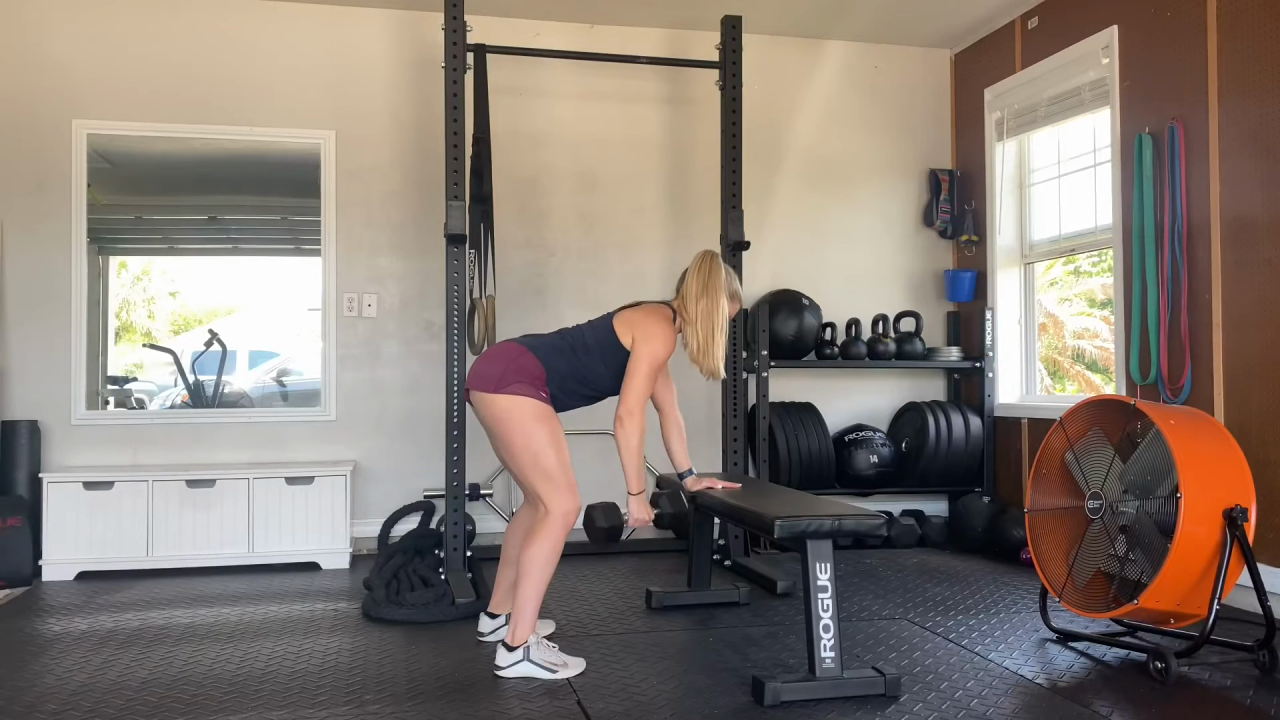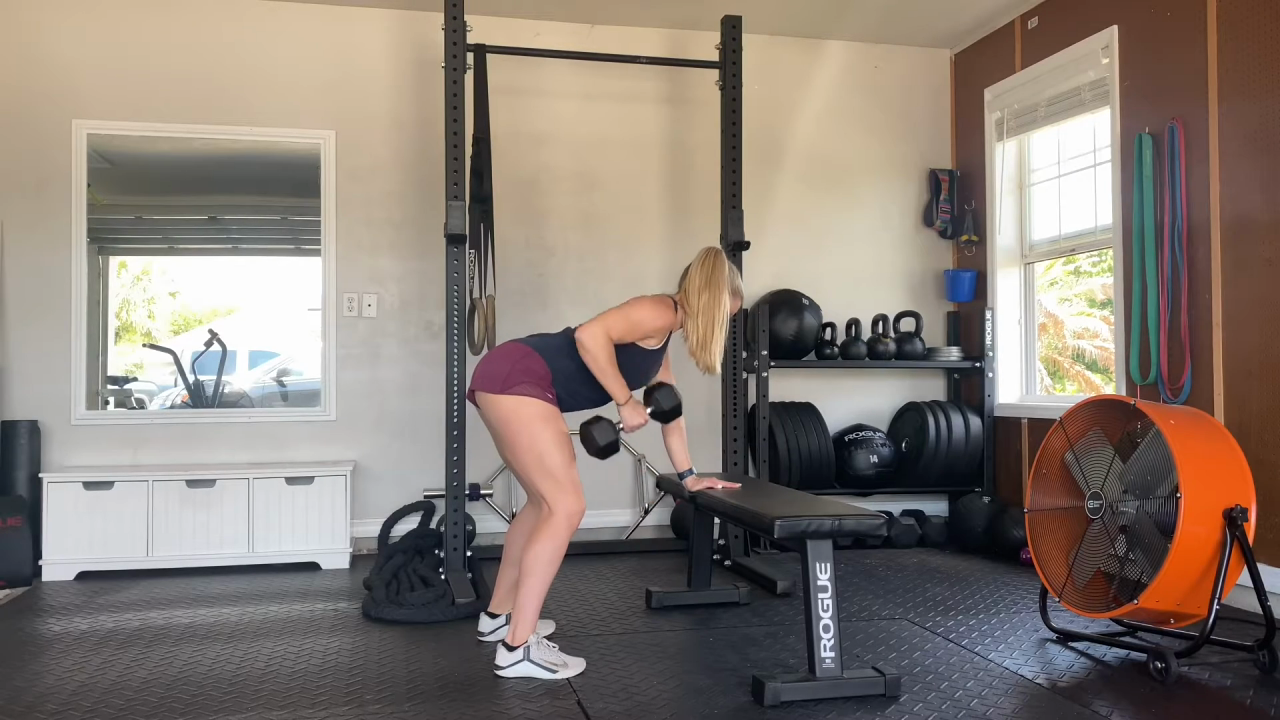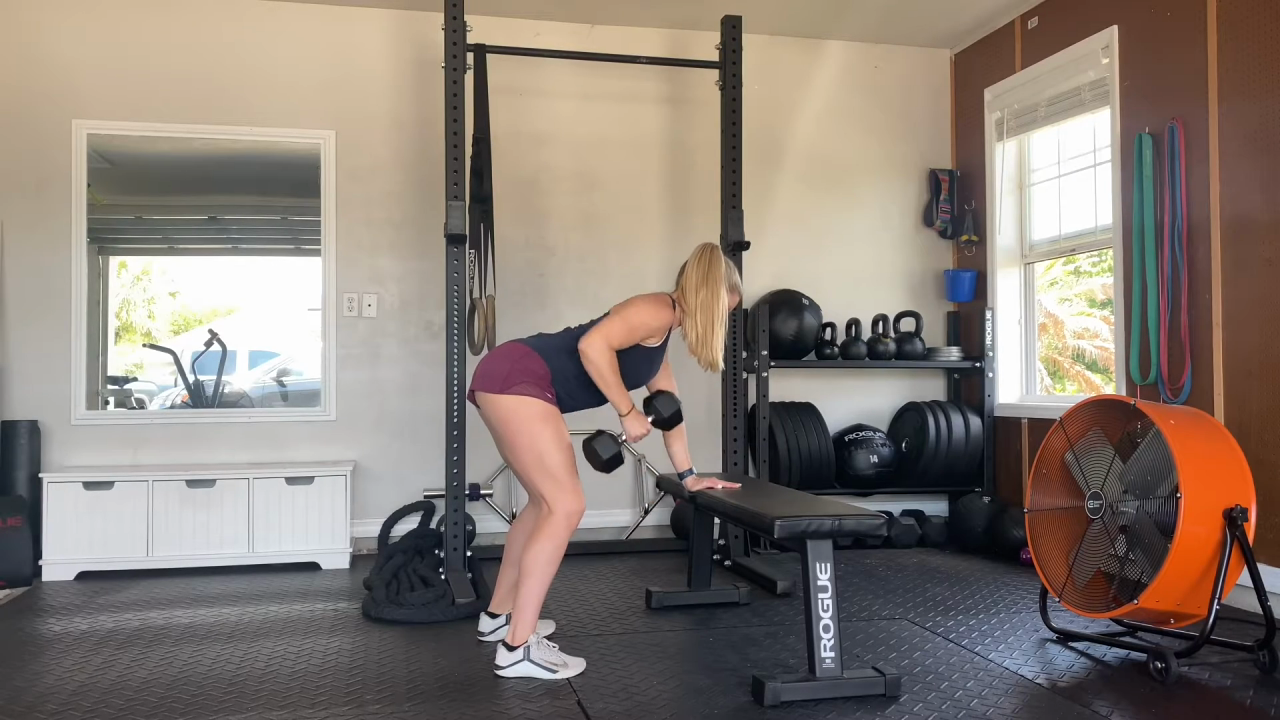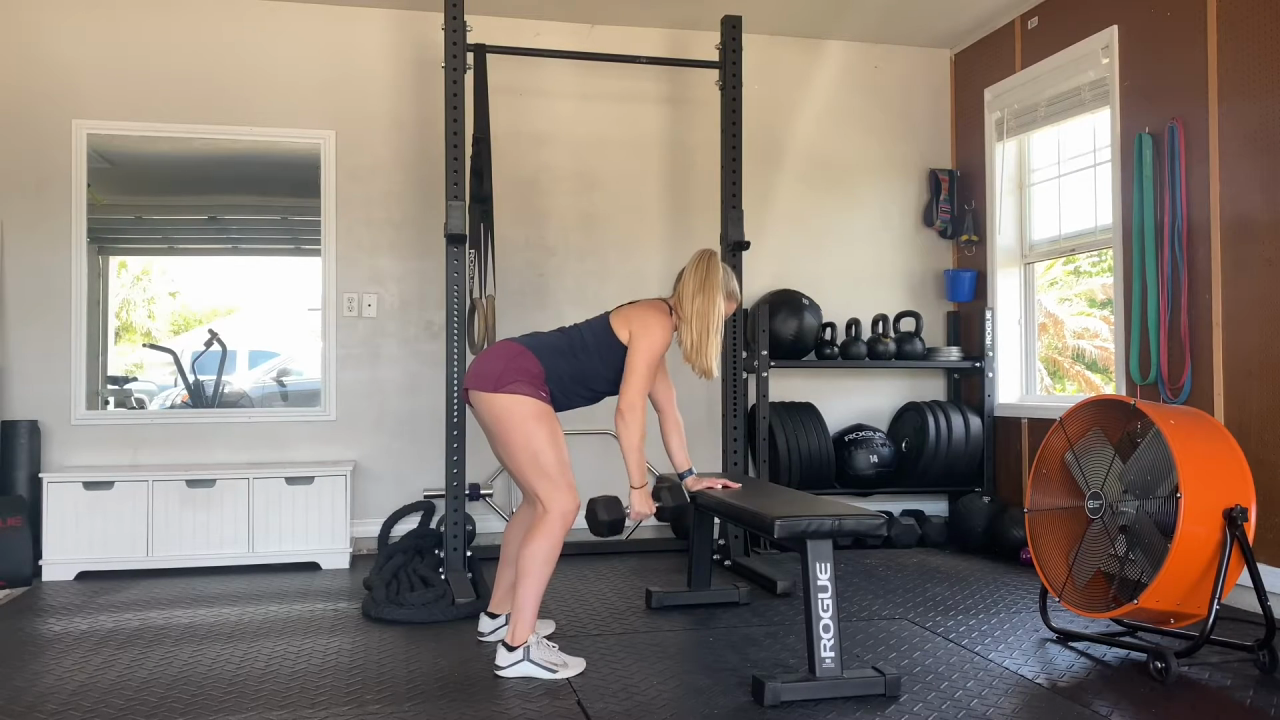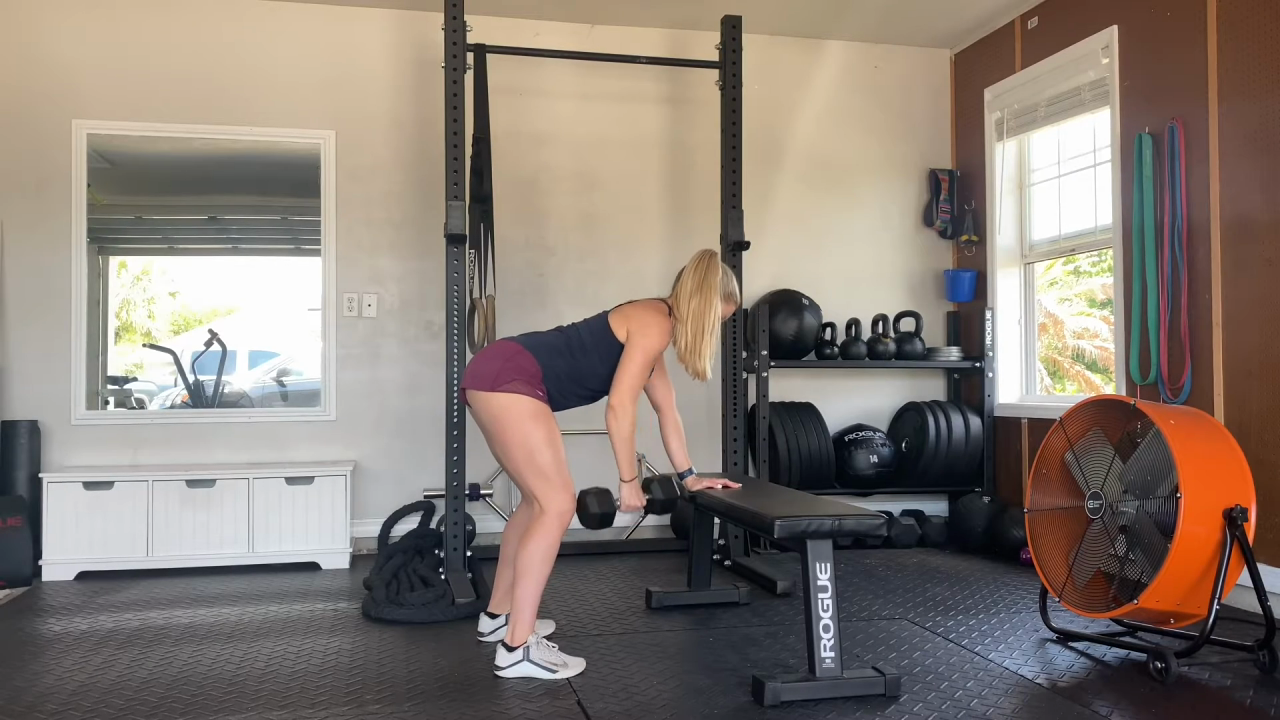
dt=0.3s
person 1, frame 1
left shoulder: (655, 325)
right shoulder: (659, 328)
left elbow: (667, 408)
right elbow: (629, 416)
left wrist: (688, 477)
right wrist: (637, 495)
left hip: (502, 377)
right hip: (513, 379)
left knee: (541, 502)
right knee: (561, 508)
left ankle: (498, 615)
right ankle: (518, 647)
person 1, frame 2
left shoulder: (659, 335)
right shoulder: (659, 313)
right elbow: (589, 336)
left wrist: (688, 476)
right wrist: (624, 402)
left hip: (509, 379)
right hip: (517, 378)
left knee: (546, 502)
right knee: (566, 508)
left ankle: (499, 614)
right ankle: (518, 647)
person 1, frame 3
left shoulder: (659, 332)
right shoulder: (658, 311)
right elbow: (592, 344)
left wrist: (688, 476)
right wrist: (628, 413)
left hip: (510, 380)
right hip: (517, 378)
left knee: (547, 502)
right knee: (565, 507)
left ankle: (499, 615)
right ankle: (518, 647)
person 1, frame 4
left shoulder: (654, 328)
right shoulder: (656, 322)
left elbow: (666, 407)
right elbow: (630, 410)
left wrist: (688, 476)
right wrist: (639, 487)
left hip: (503, 377)
right hip: (511, 377)
left knee: (541, 501)
right knee: (560, 506)
left ankle: (498, 615)
right ankle: (518, 647)
person 1, frame 5
left shoulder: (652, 327)
right shoulder: (655, 322)
left elbow: (666, 408)
right elbow: (620, 405)
left wrist: (688, 476)
right wrist: (629, 481)
left hip: (500, 377)
right hip: (508, 377)
left knee: (539, 501)
right knee: (558, 506)
left ankle: (499, 614)
right ankle: (518, 647)
